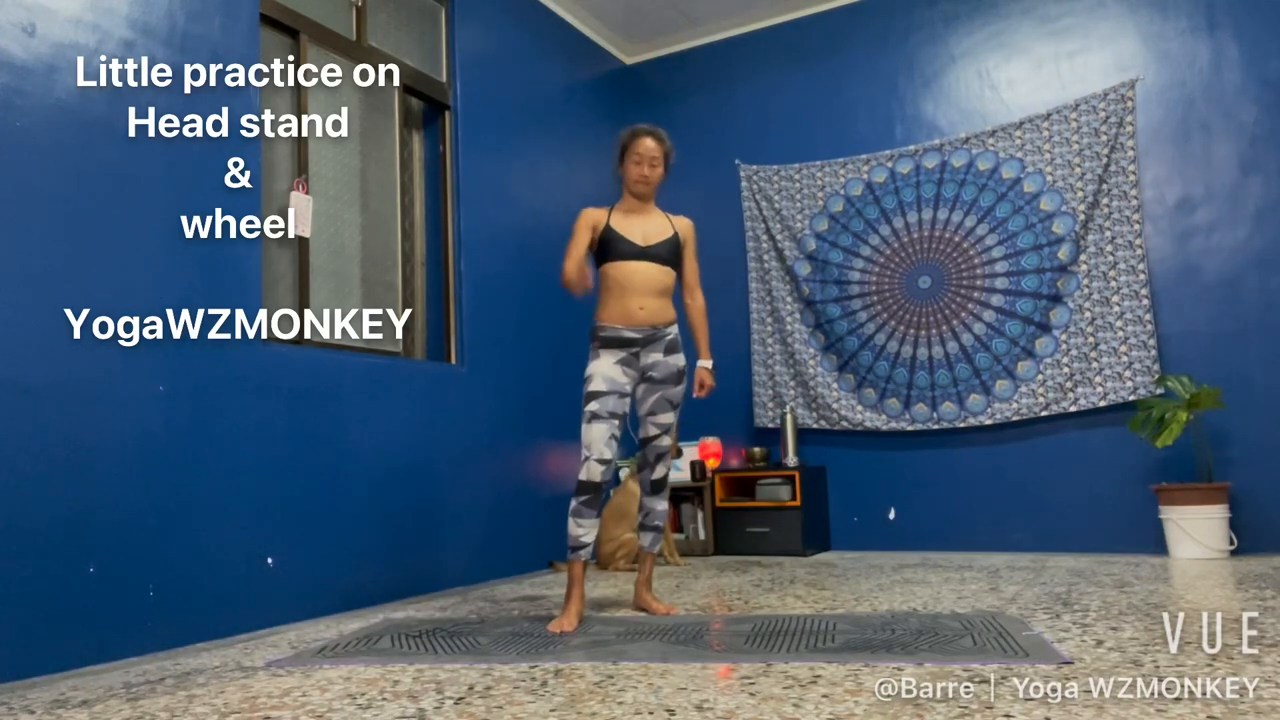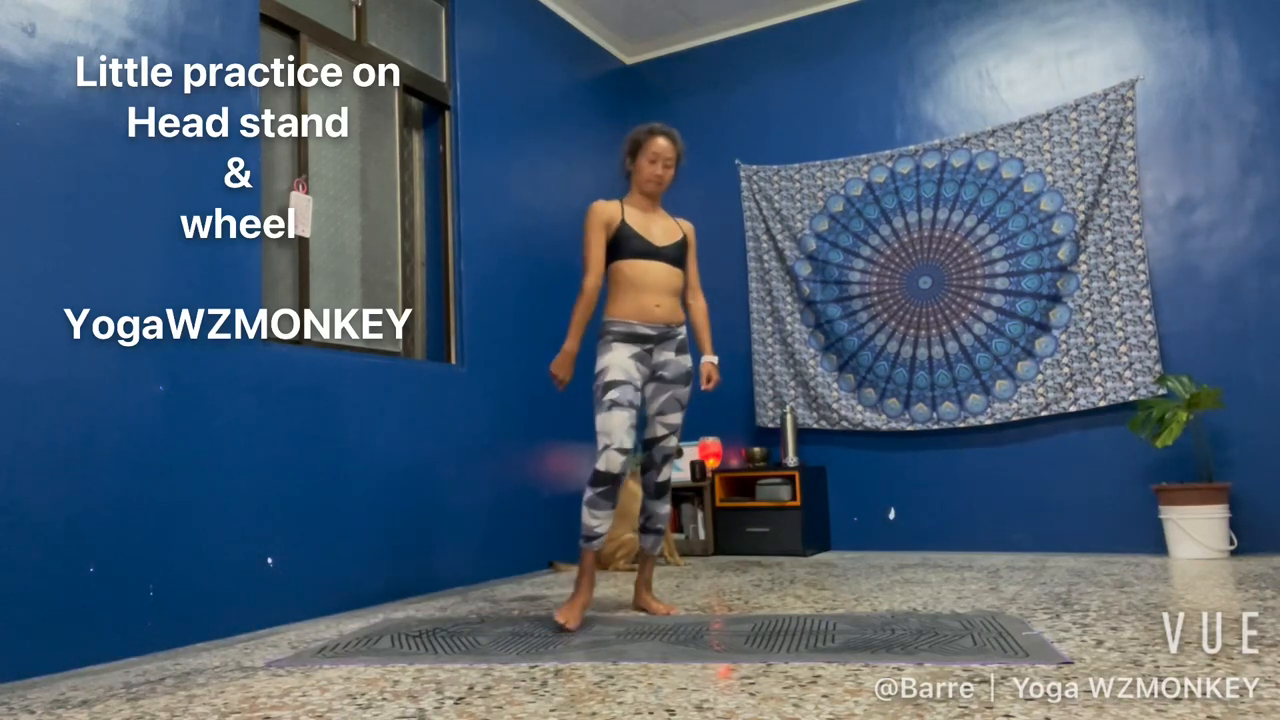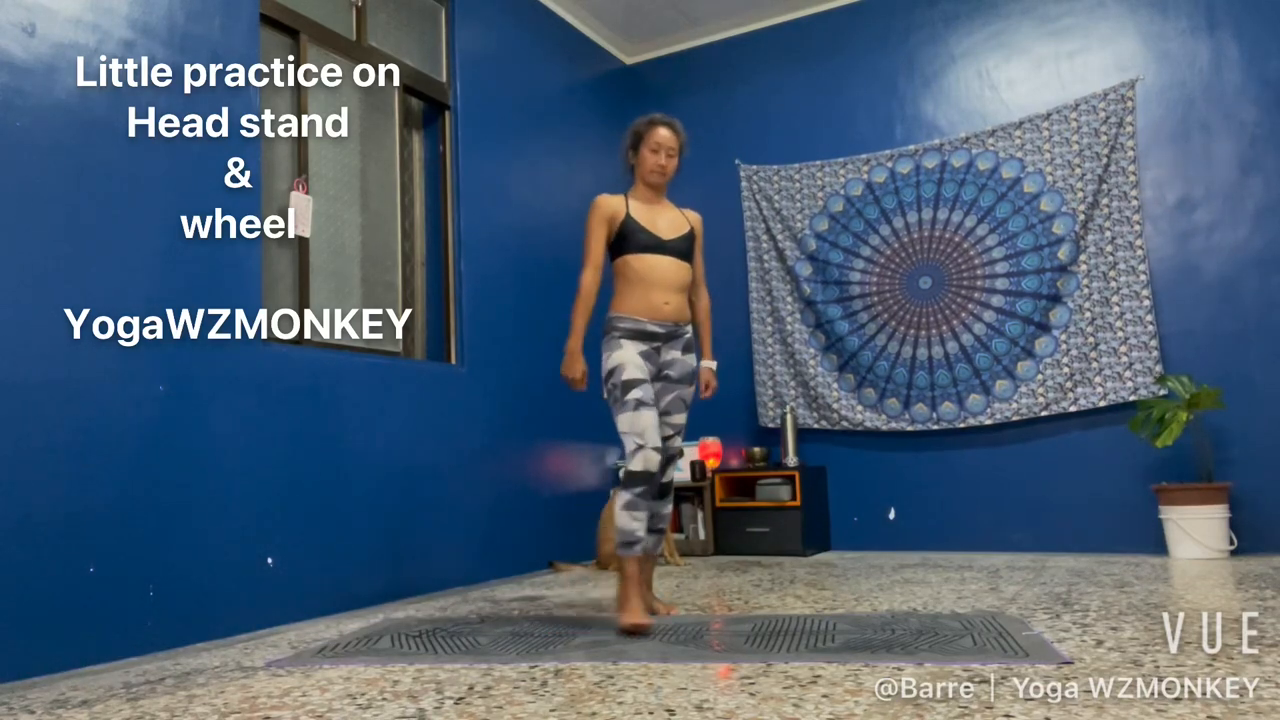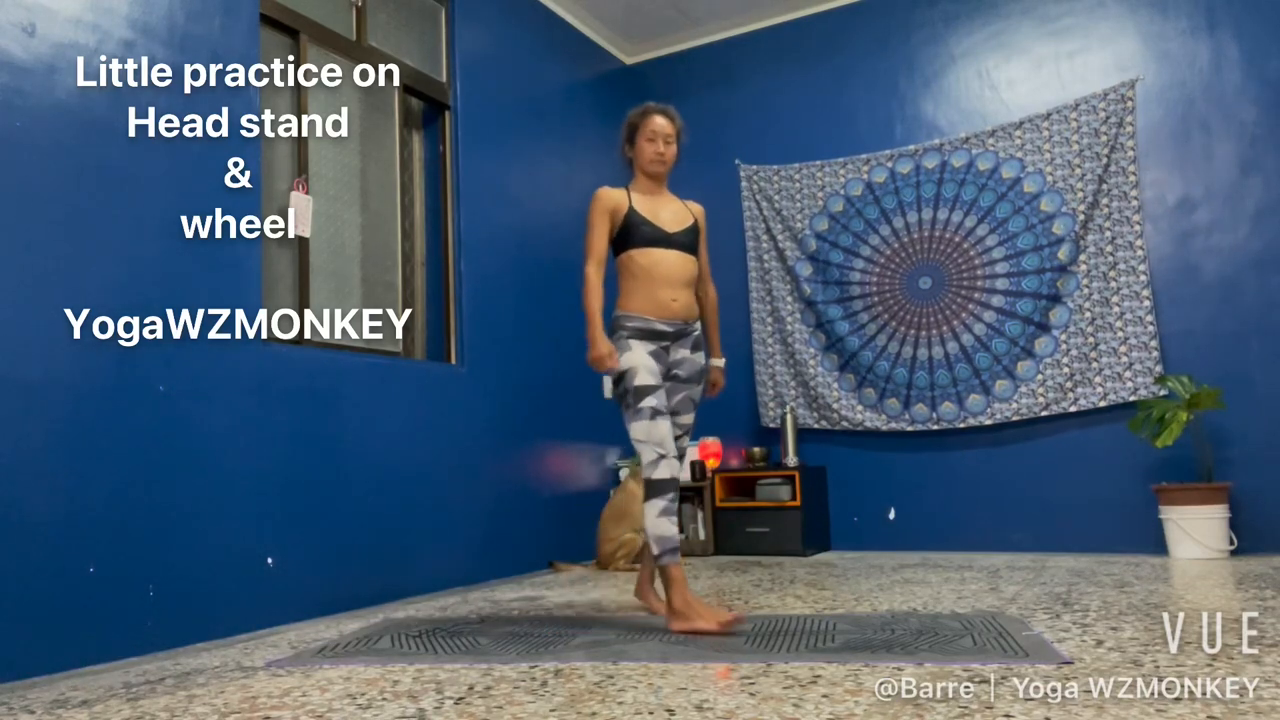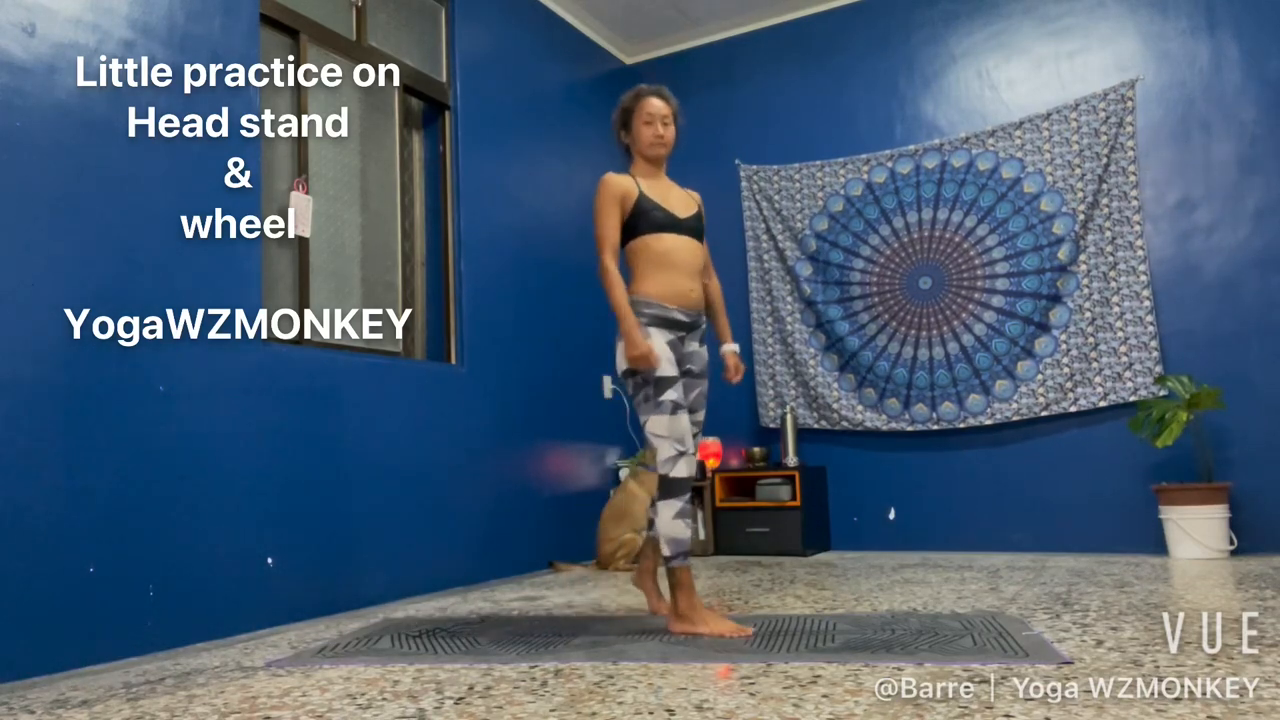
dt=0.2s
person 1, frame 1
left shoulder: (681, 226)
right shoulder: (595, 218)
left elbow: (694, 294)
right elbow: (570, 272)
left wrist: (705, 358)
right wrist: (573, 279)
left hip: (665, 347)
right hip: (611, 347)
left knee: (656, 468)
right knee: (595, 465)
left ankle: (644, 586)
right ankle: (574, 596)
person 1, frame 2
left shoulder: (684, 228)
right shoulder: (606, 211)
left elbow: (694, 294)
right elbow: (592, 280)
left wrist: (708, 354)
right wrist: (568, 348)
left hip: (674, 346)
right hip: (622, 341)
left knee: (661, 469)
right knee: (612, 456)
left ankle: (645, 586)
right ankle: (583, 586)
person 1, frame 3
left shoulder: (692, 220)
right shoulder: (609, 206)
left elbow: (700, 292)
right elbow: (589, 276)
left wrist: (707, 358)
right wrist: (573, 347)
left hip: (680, 344)
right hip: (629, 338)
left knee: (666, 468)
right knee: (641, 457)
left ankle: (644, 585)
right ankle: (627, 592)
person 1, frame 4
left shoulder: (694, 211)
right shoulder: (610, 199)
right elbow: (593, 268)
left wrist: (715, 356)
right wrist: (596, 334)
left hip: (687, 341)
right hip: (637, 337)
left knee: (672, 466)
right knee: (659, 464)
left ankle: (647, 580)
right ankle: (683, 602)
person 1, frame 5
left shoulder: (692, 198)
right shoulder: (616, 185)
right elbow: (607, 261)
left wrist: (728, 342)
right wrist: (630, 329)
left hip: (693, 333)
right hip: (650, 328)
left knee: (680, 463)
right knee: (675, 460)
left ankle: (647, 567)
right ankle: (686, 606)
